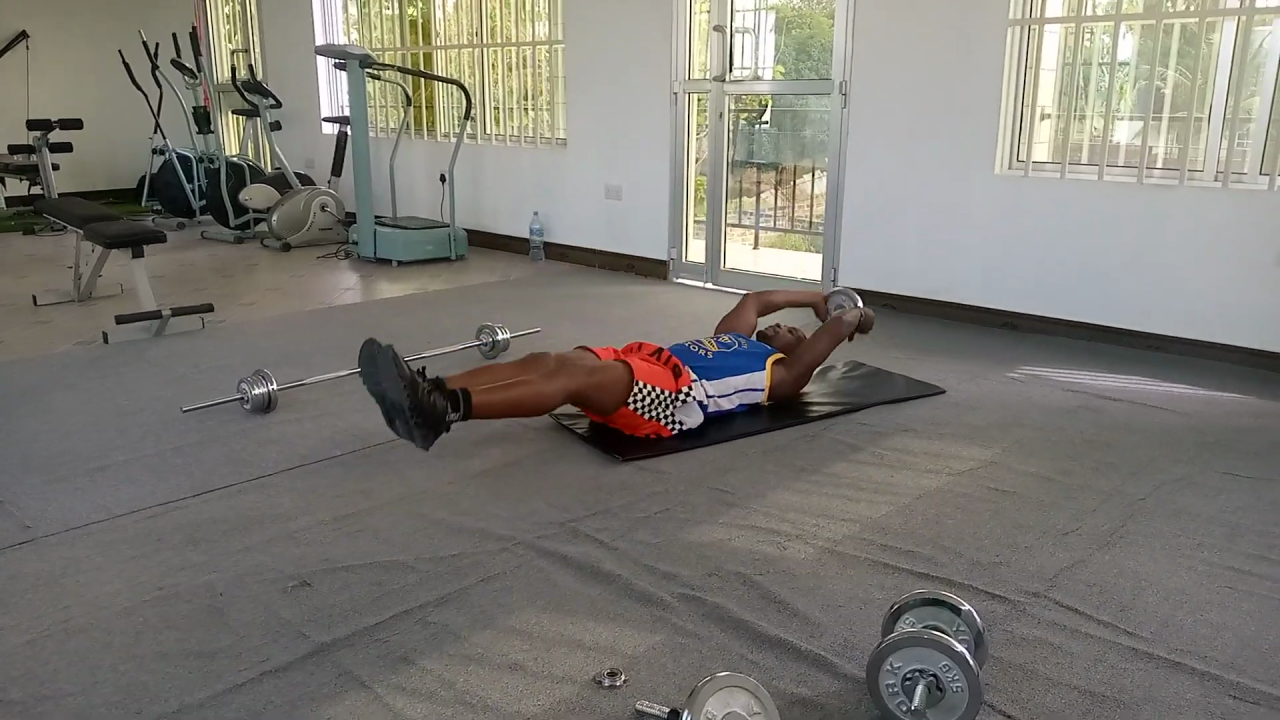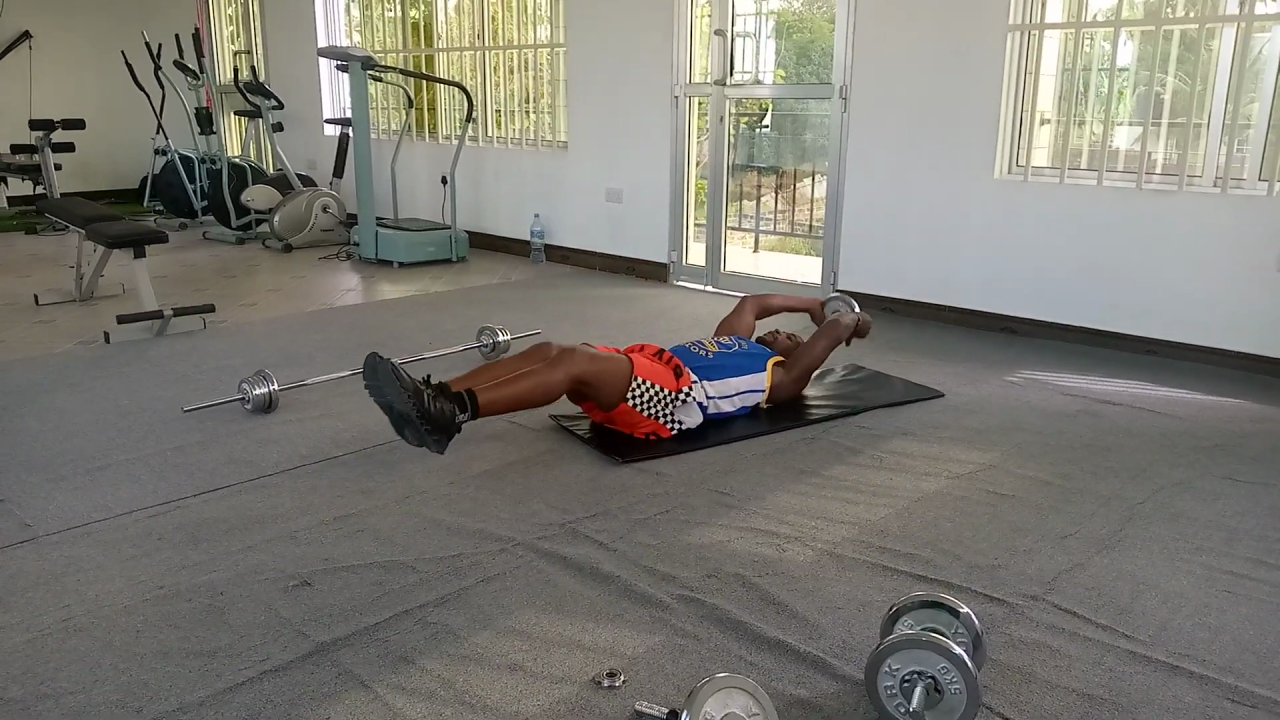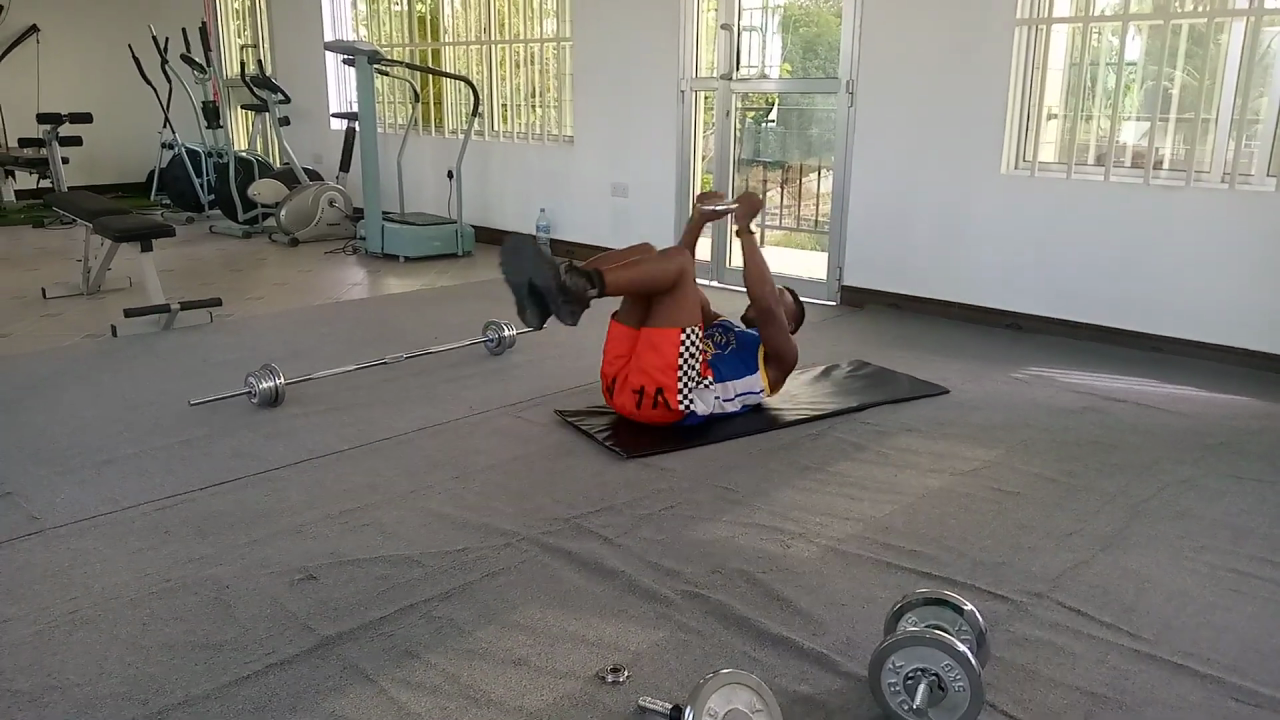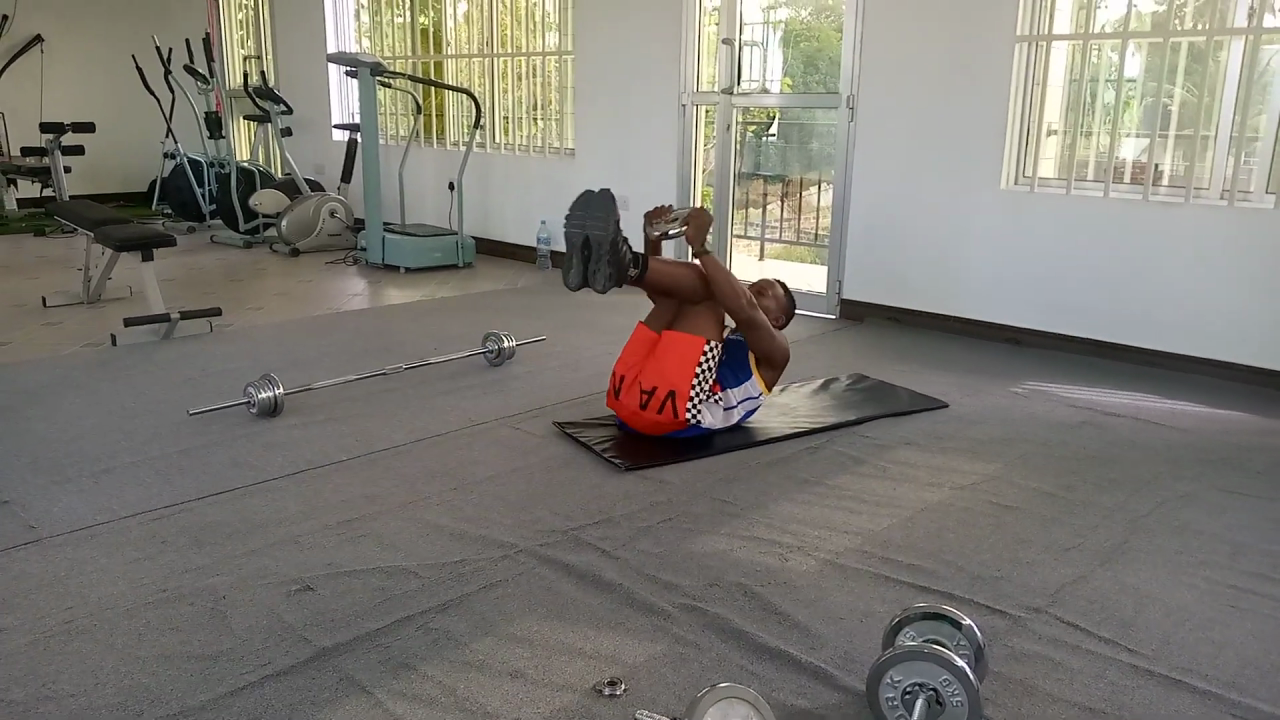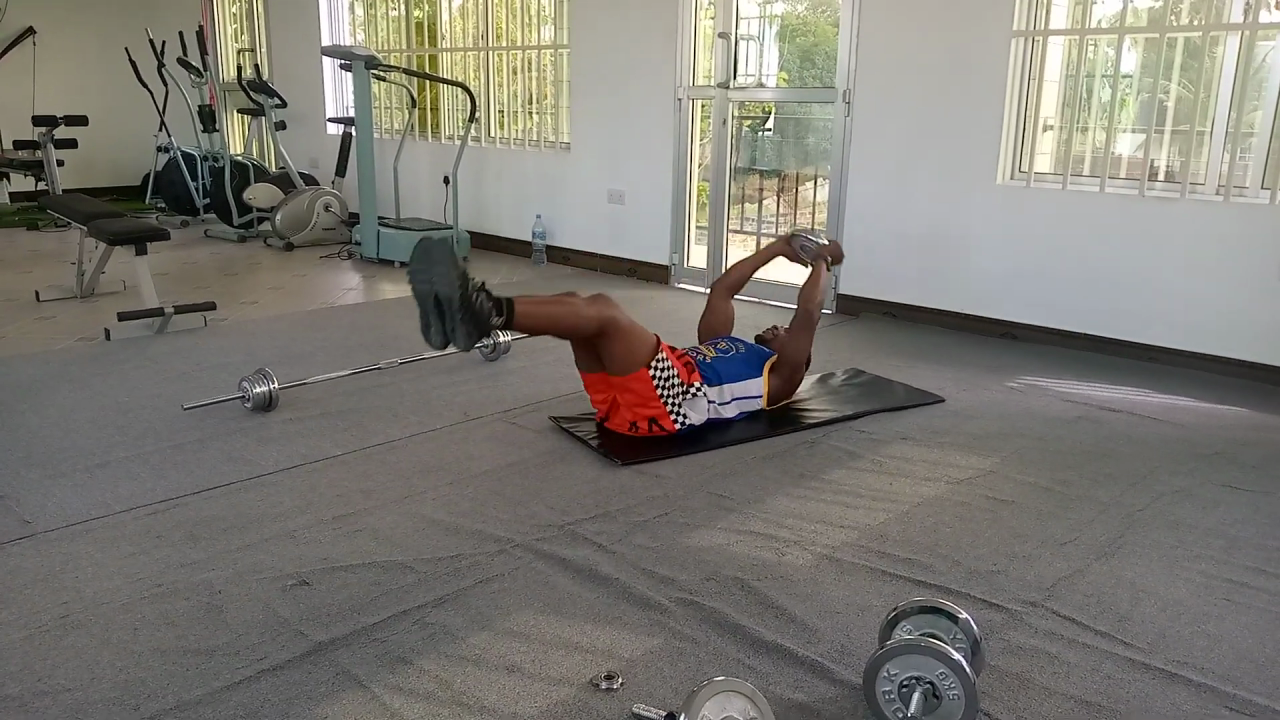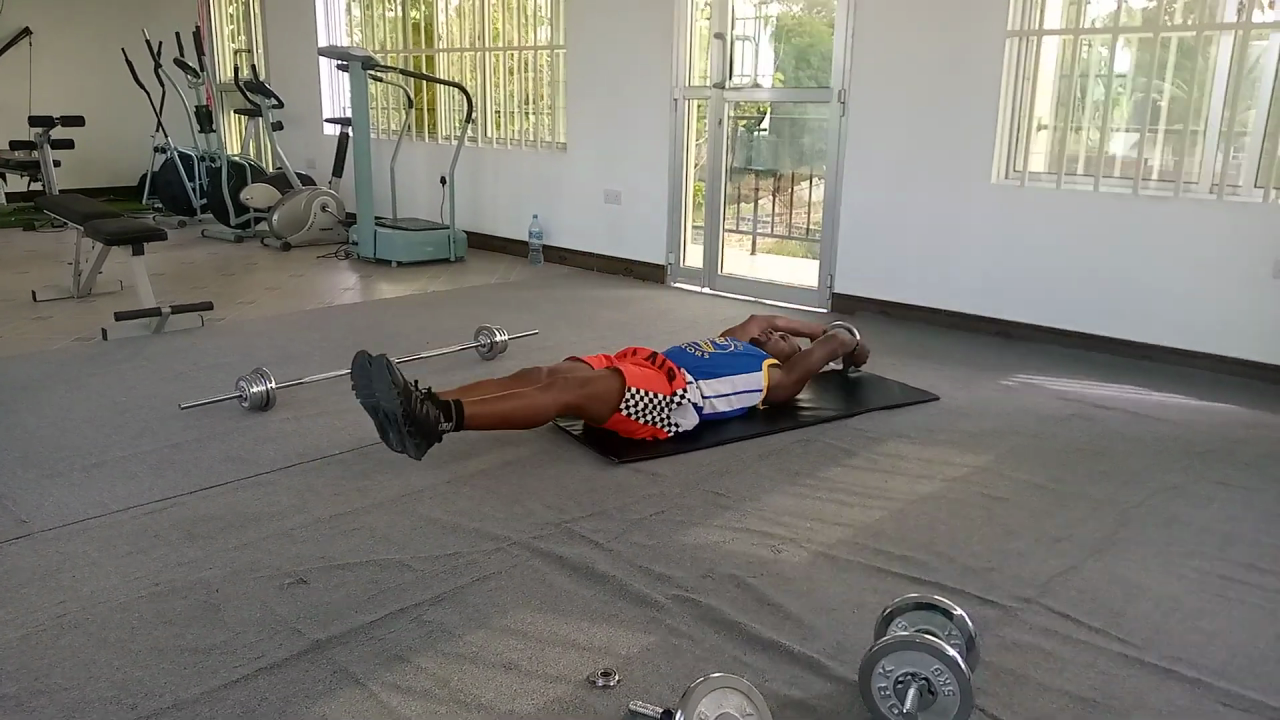
dt=0.4s
person 1, frame 1
left shoulder: (783, 376)
right shoulder: (737, 340)
left elbow: (834, 329)
right elbow: (756, 299)
left wrist: (851, 319)
right wrist: (817, 298)
left hip: (670, 395)
right hip: (647, 362)
left knee: (569, 373)
right knee: (543, 362)
left ankle: (442, 409)
right ankle: (431, 394)
person 1, frame 2
left shoulder: (780, 374)
right shoulder: (739, 346)
left elbow: (828, 334)
right elbow: (753, 303)
right wrist: (813, 304)
left hip: (670, 405)
left knee: (574, 358)
right knee: (549, 352)
left ankle: (451, 412)
right ankle: (438, 395)
person 1, frame 3
left shoulder: (779, 354)
right shoulder: (718, 327)
left elbow: (768, 305)
left wrist: (745, 231)
right wrist: (698, 222)
left hip: (671, 398)
right hip: (623, 384)
left knee: (675, 261)
right knee: (648, 258)
left ankle: (578, 288)
right ankle: (564, 282)
person 1, frame 4
left shoulder: (771, 354)
right shoulder: (719, 337)
left elbow: (743, 310)
left wrist: (700, 245)
right wrist: (653, 242)
left hip: (676, 407)
right hip: (628, 394)
left knee: (707, 282)
left ankle: (621, 263)
right ankle: (604, 263)
person 1, frame 5
left shoulder: (778, 378)
right shoulder: (726, 344)
left elbow: (806, 319)
right elbow: (721, 290)
left wrist: (819, 266)
right wrist: (773, 250)
left hip: (672, 399)
right hip: (619, 399)
left knee: (600, 308)
right knee: (571, 304)
left ankle: (488, 312)
right ankle: (468, 311)
person 1, frame 6
left shoulder: (776, 379)
right shoulder: (735, 348)
left elbow: (826, 347)
right elbow: (761, 319)
right wrist: (824, 326)
left hip: (667, 400)
right hip: (642, 365)
left knee: (566, 386)
right knee: (540, 376)
left ankle: (434, 420)
right ankle: (424, 405)
